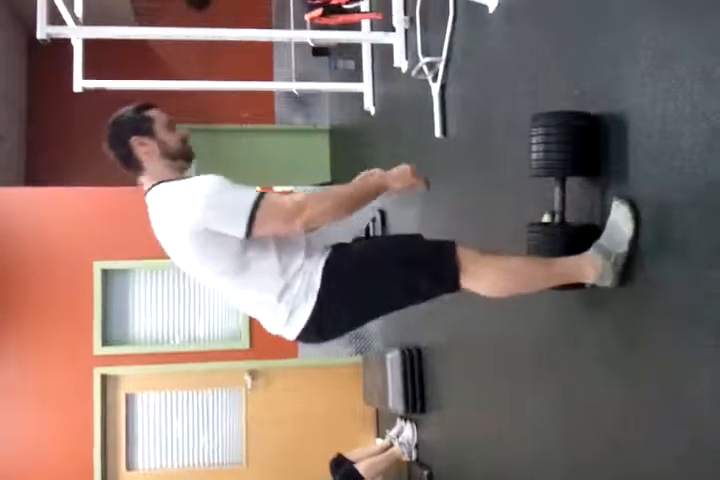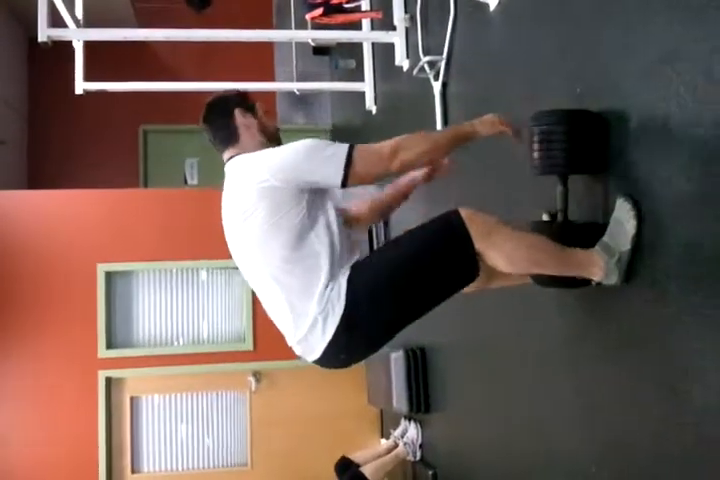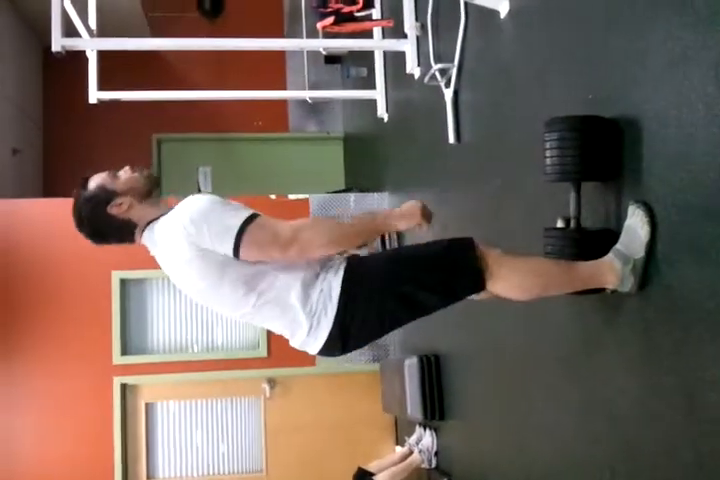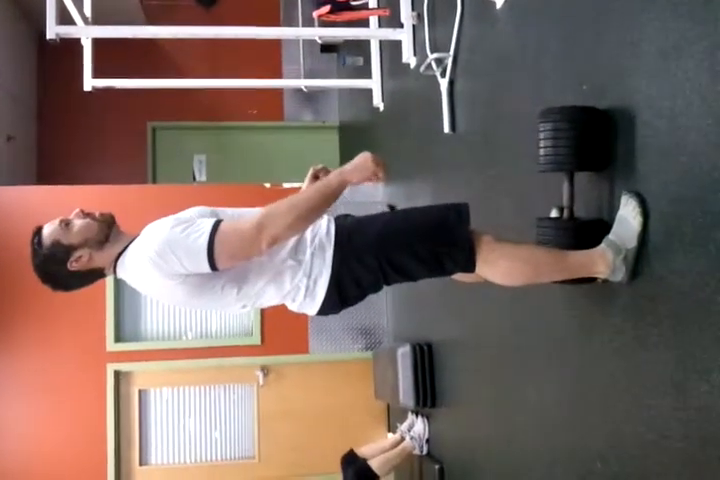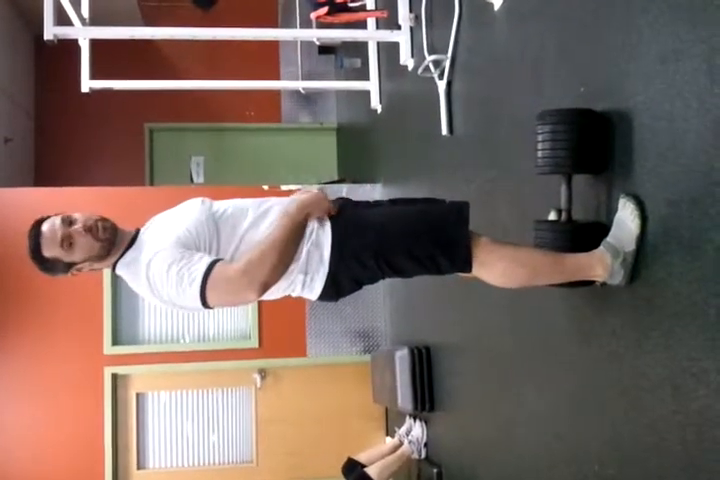
dt=1s
person 1, frame 1
left shoulder: (179, 206)
right shoulder: (194, 199)
left elbow: (282, 219)
right elbow: (299, 215)
left wrist: (360, 185)
right wrist: (380, 182)
left hip: (313, 296)
right hip: (320, 298)
left knee: (447, 260)
right knee: (461, 264)
left ankle: (552, 273)
right ankle: (590, 266)
person 1, frame 2
left shoulder: (241, 193)
right shoulder: (280, 161)
left elbow: (350, 218)
right elbow: (392, 156)
left wrist: (415, 179)
right wrist: (473, 128)
left hip: (327, 335)
right hip: (342, 320)
left knee: (465, 266)
right knee: (472, 226)
left ankle: (567, 266)
right ankle: (598, 264)
person 1, frame 3
left shoulder: (170, 242)
right shoulder: (191, 215)
right elbow: (293, 242)
left wrist: (355, 232)
right wrist: (390, 217)
left hip: (324, 319)
right hip: (339, 306)
left knee: (468, 271)
right knee: (485, 262)
left ankle: (573, 277)
right ankle: (609, 270)
person 1, frame 4
left shoulder: (148, 259)
right shoulder: (159, 252)
right elbow: (265, 235)
left wrist: (308, 192)
right wrist: (346, 175)
left hip: (320, 269)
right hip: (333, 260)
left knee: (457, 251)
right knee: (475, 247)
left ankle: (553, 265)
right ankle: (602, 259)
person 1, frame 5
left shoulder: (160, 228)
right shoulder: (157, 271)
right elbow: (251, 281)
left wrist: (302, 205)
right wrist: (299, 206)
left hip: (321, 222)
right hip: (331, 255)
left knee: (457, 241)
right knee: (473, 252)
left ankle: (550, 266)
right ankle: (600, 263)
